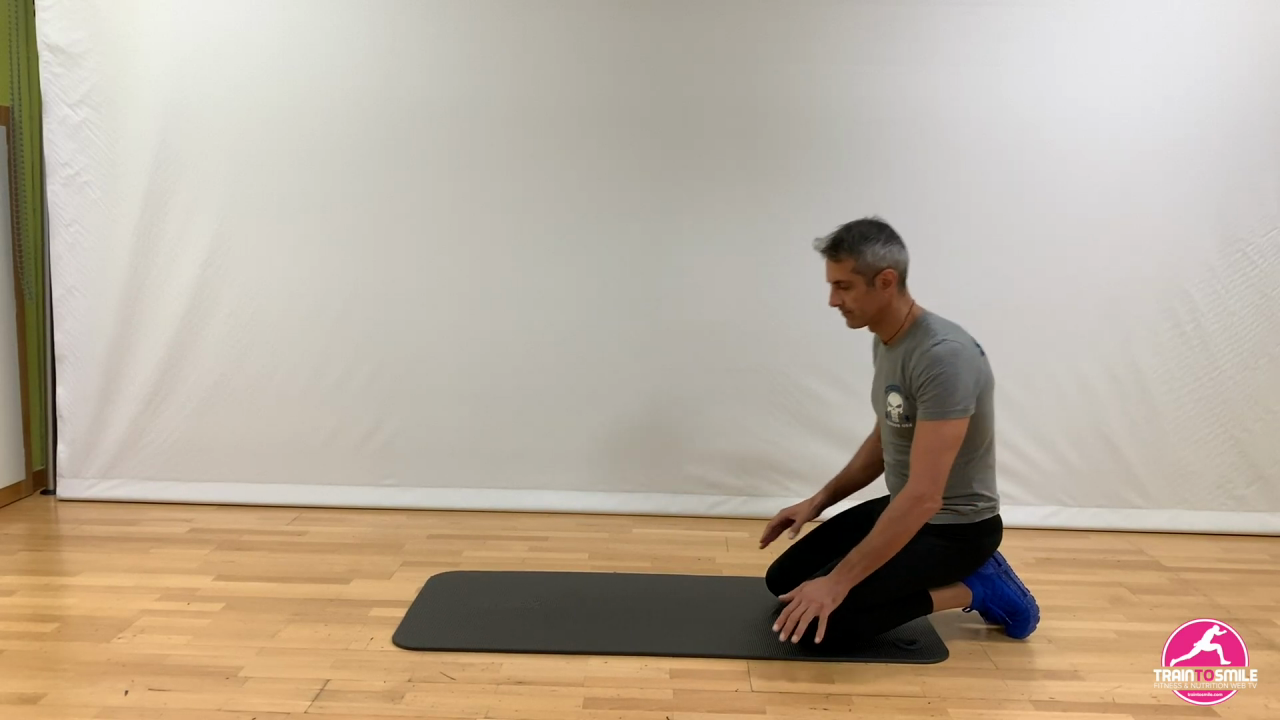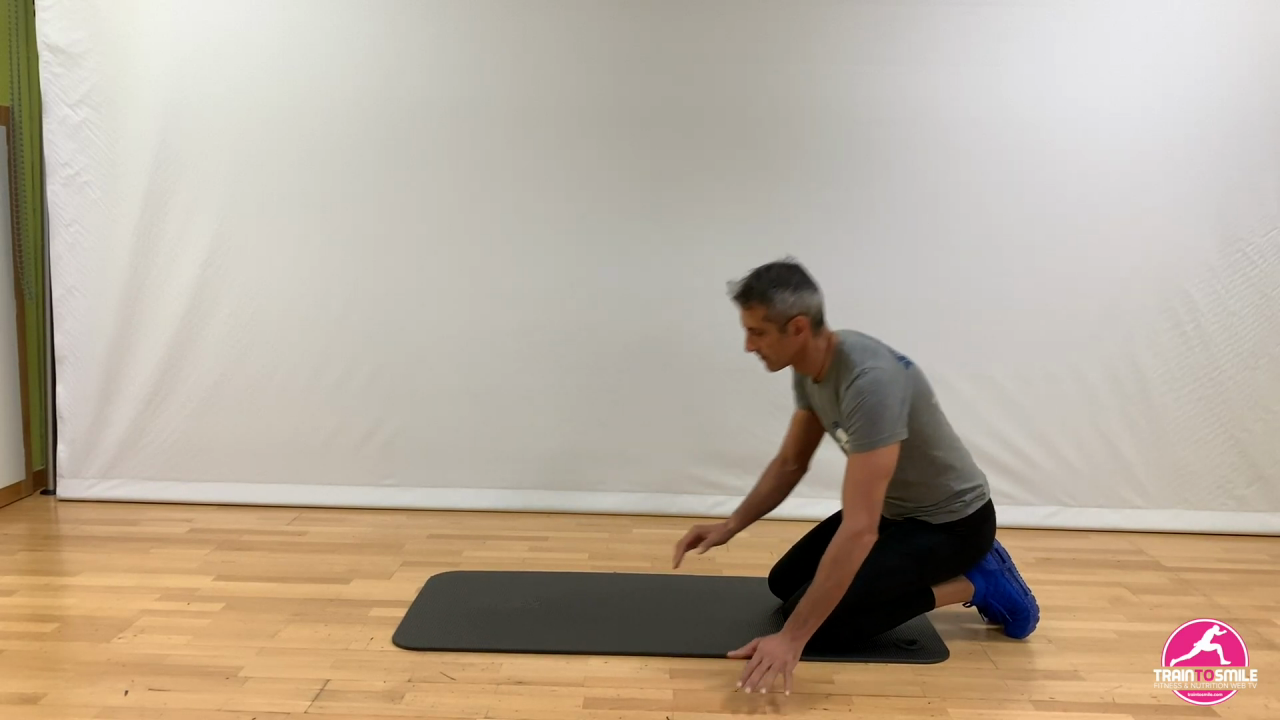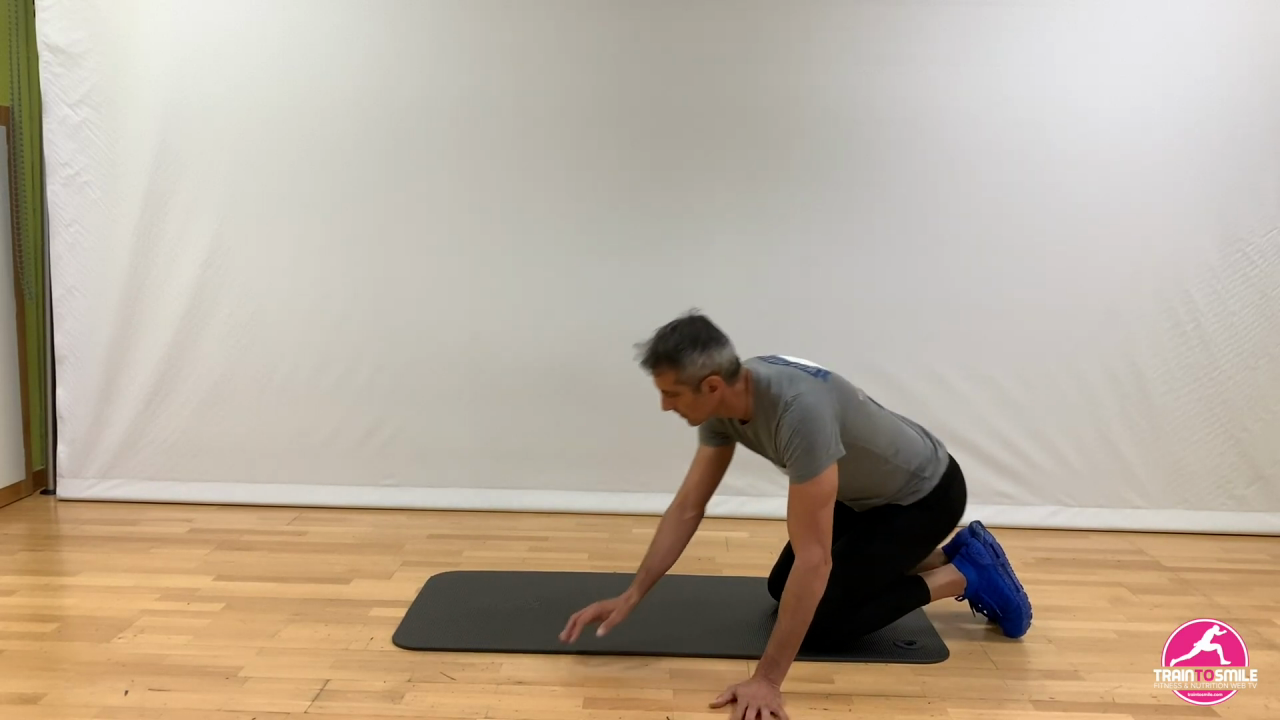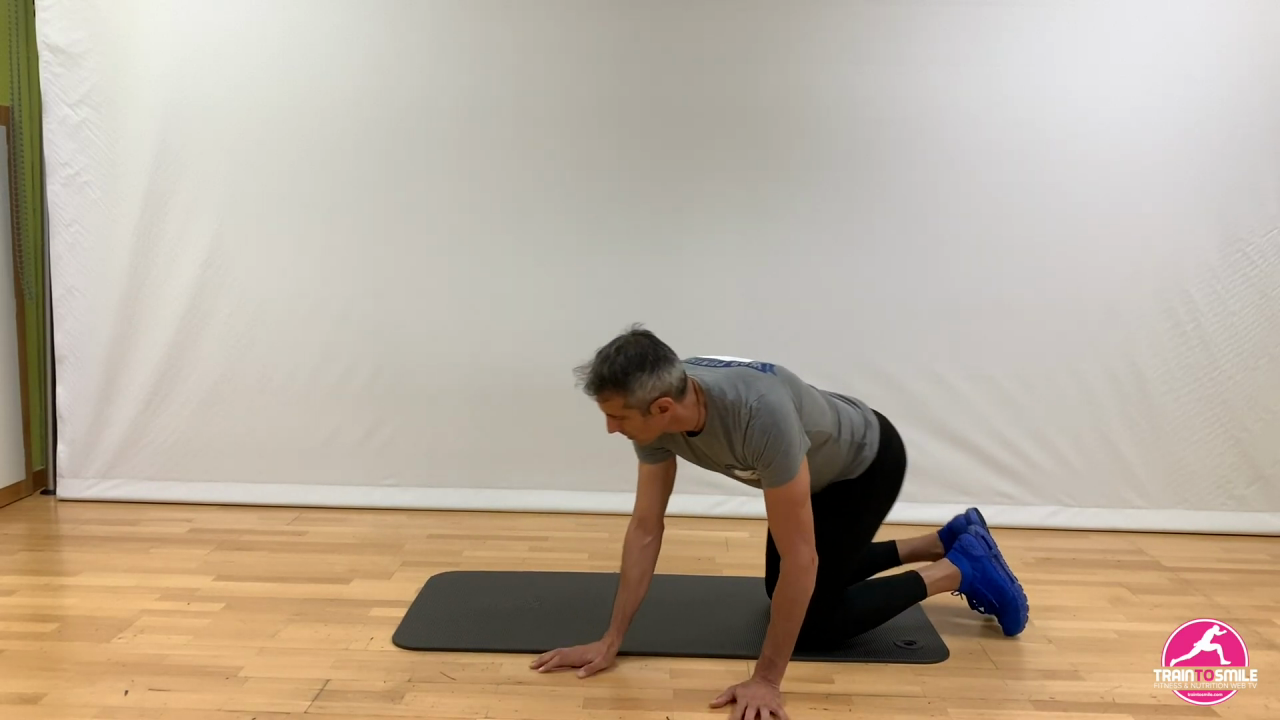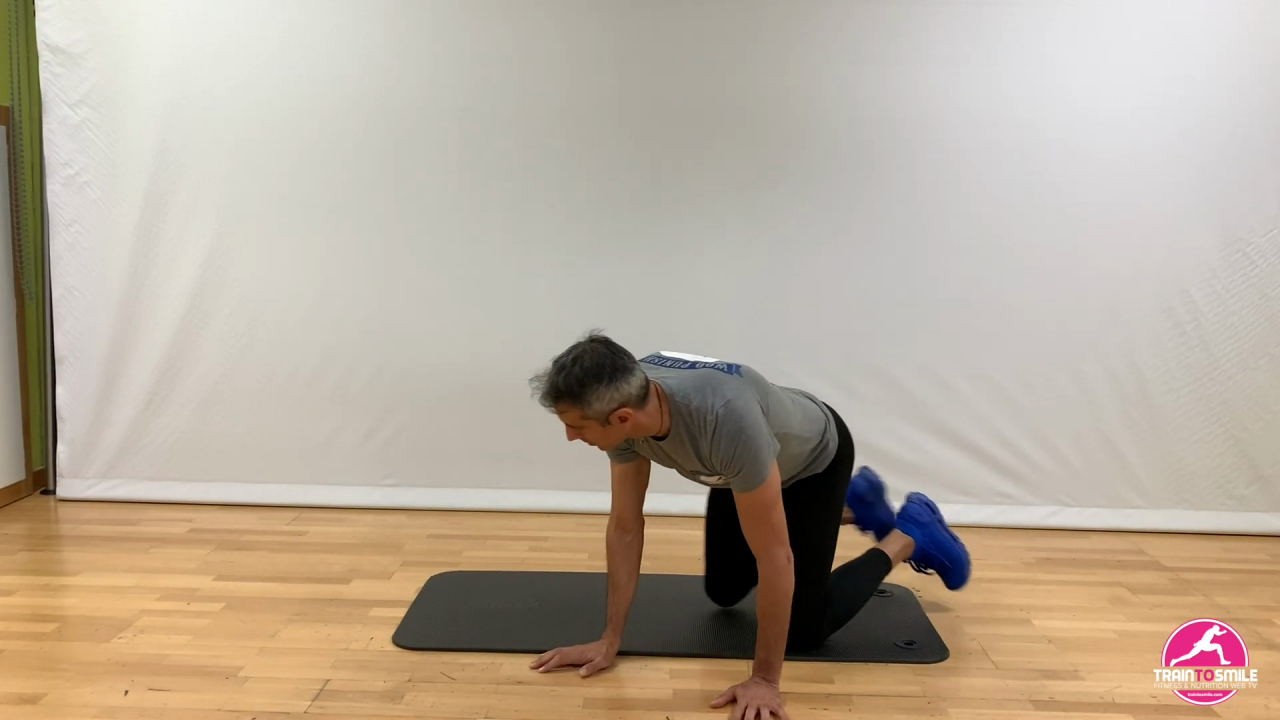
dt=0.2s
person 1, frame 1
left shoulder: (942, 357)
right shoulder: (886, 341)
left elbow: (923, 496)
left wrist: (838, 582)
right wrist: (818, 501)
left hip: (953, 529)
right hip: (902, 509)
left knee: (810, 620)
right knee: (784, 579)
left ankle: (969, 588)
right ankle: (937, 579)
person 1, frame 2
left shoulder: (871, 383)
right shoulder: (809, 369)
left elbow: (860, 528)
right elbow: (791, 460)
left wrist: (791, 639)
right wrist: (731, 525)
left hip: (951, 525)
right hip: (899, 509)
right knee: (785, 582)
left ankle: (968, 583)
right ankle: (936, 575)
person 1, frame 3
left shoulder: (799, 409)
right shoulder: (726, 404)
left elbow: (812, 558)
right elbow: (688, 508)
left wrist: (766, 680)
right wrist: (630, 596)
left hip: (923, 498)
right hip: (870, 493)
left knee: (818, 618)
right knee: (783, 589)
left ankle: (959, 576)
right ankle: (947, 552)
person 1, frame 4
left shoulder: (759, 414)
right shoulder: (661, 411)
left elbow: (799, 557)
right elbow: (645, 529)
left wrist: (766, 680)
right wrist: (611, 639)
left hip: (864, 465)
right hip: (820, 462)
left knee: (814, 621)
right knee: (781, 590)
left ankle: (956, 570)
right ankle: (947, 541)
person 1, frame 5
left shoulder: (725, 419)
right shoulder: (621, 403)
left elbow: (775, 558)
right elbow: (624, 525)
left wrist: (765, 680)
right wrist: (609, 640)
left hip: (814, 460)
right hip: (746, 464)
left knee: (803, 627)
right knee: (724, 590)
left ankle: (908, 540)
right ankle: (854, 505)
